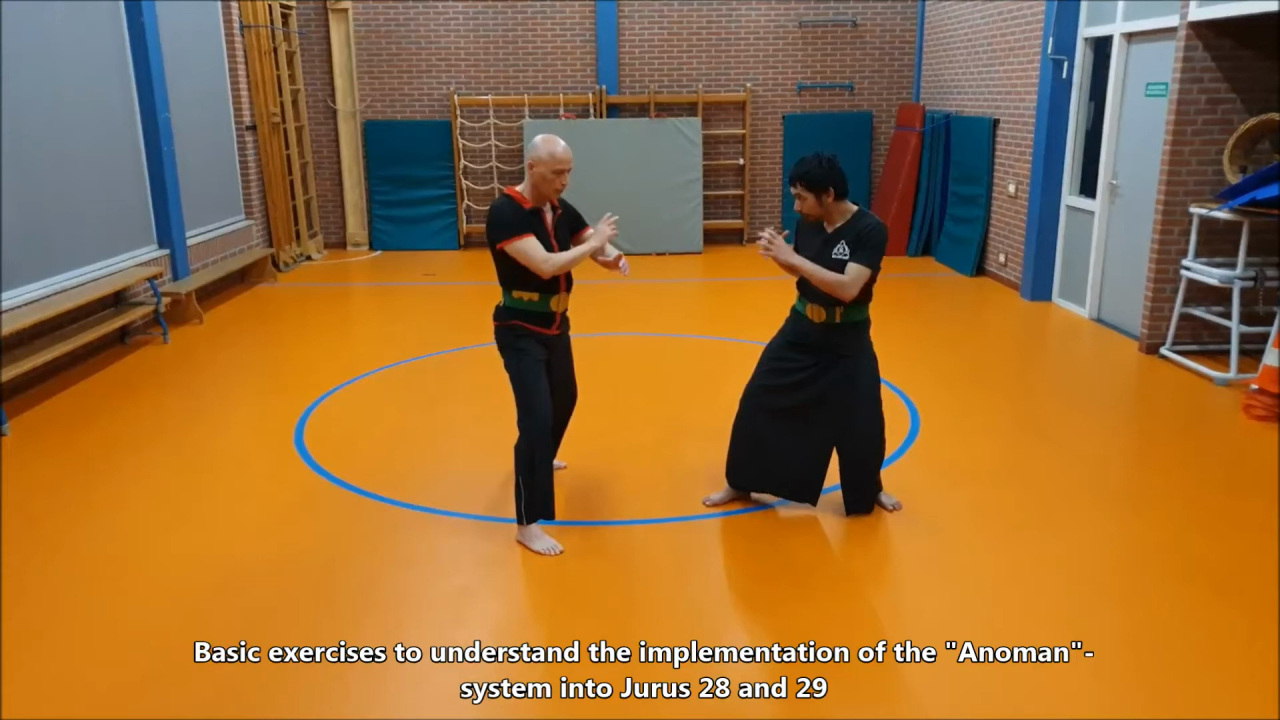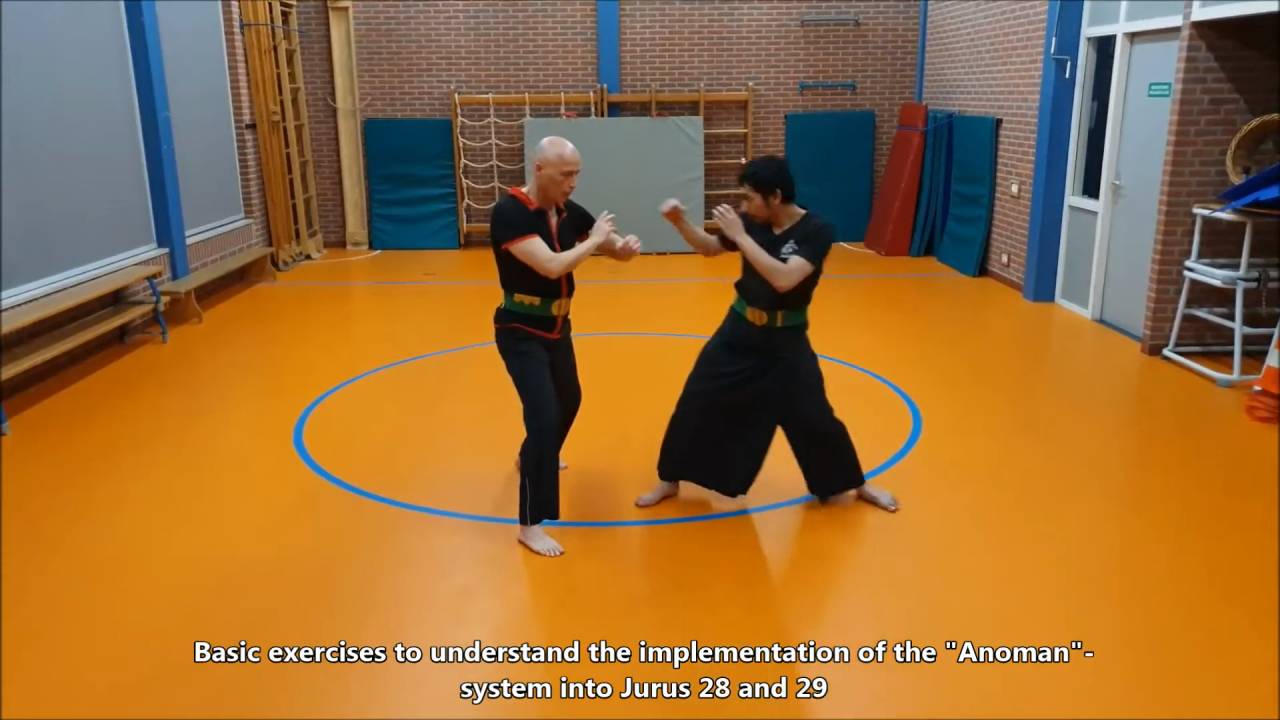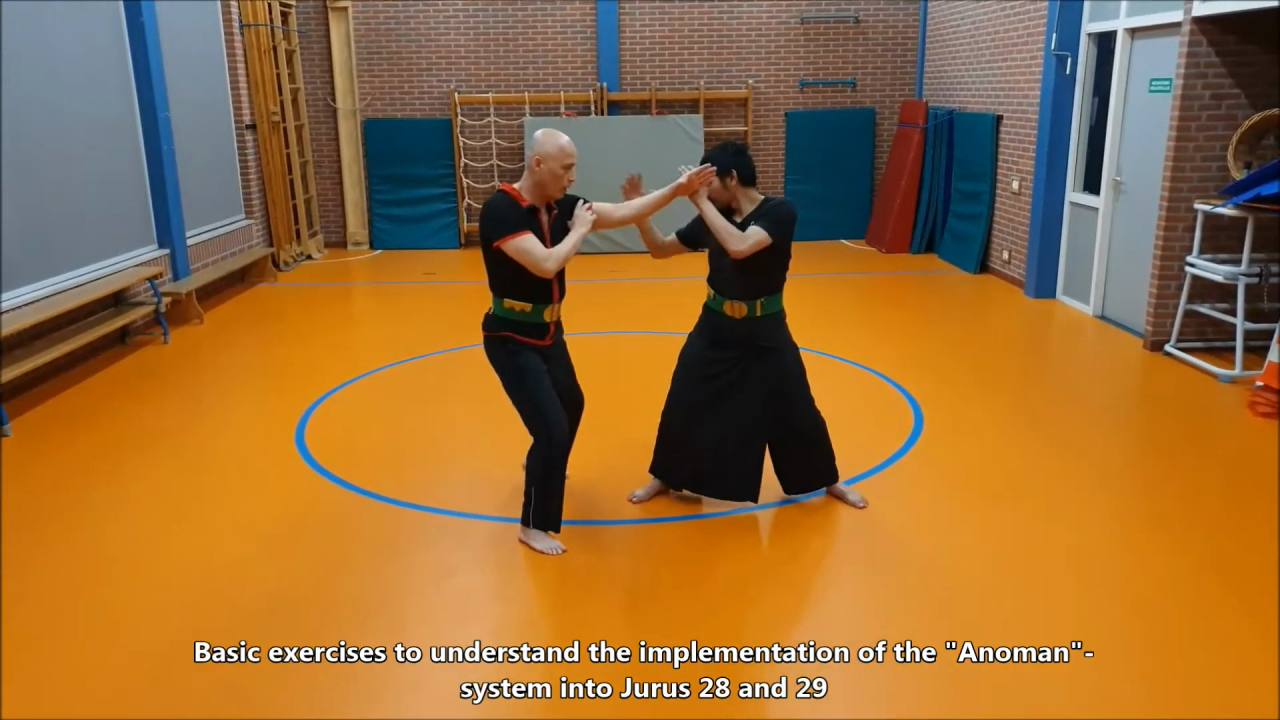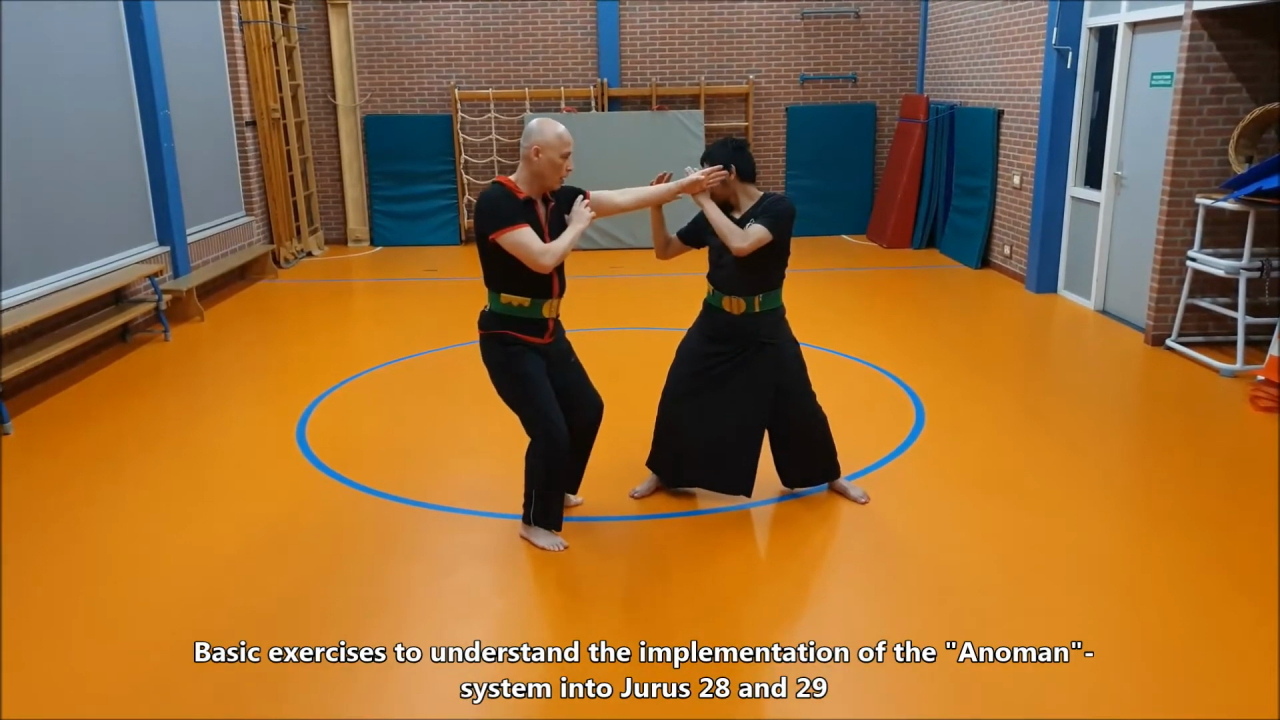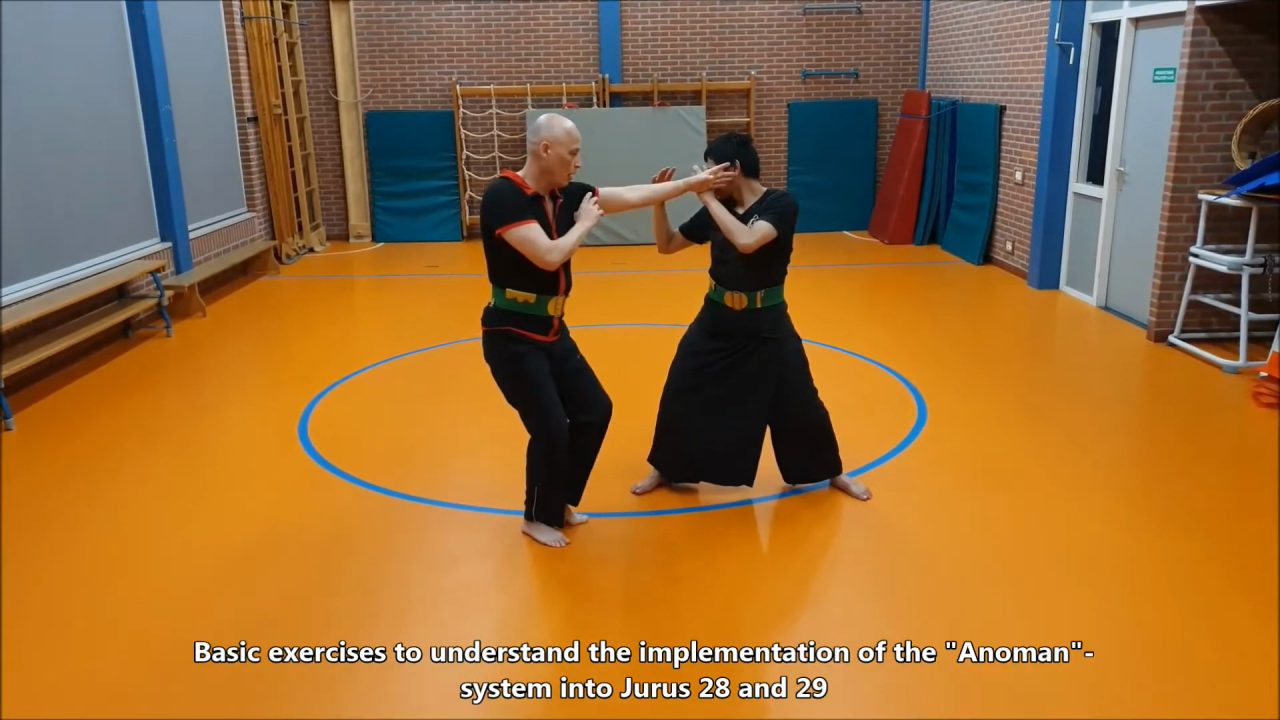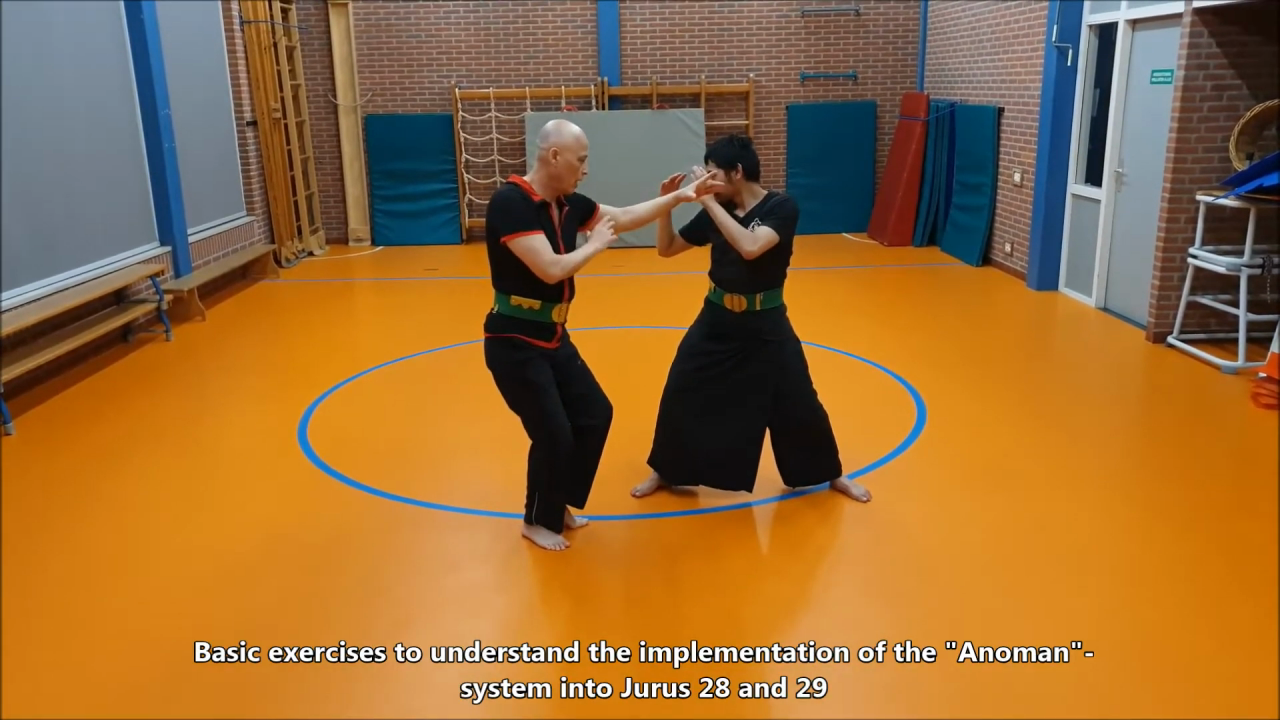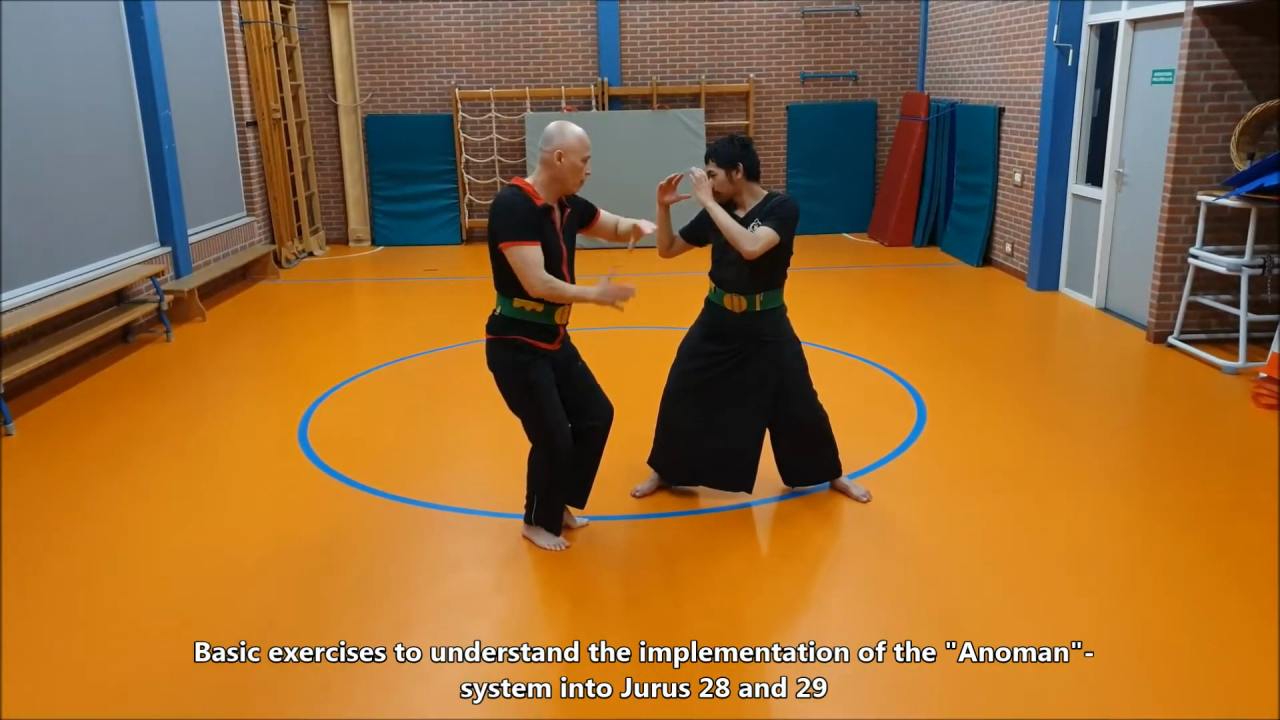
dt=0.5s
person 1, frame 1
left shoulder: (561, 209)
right shoulder: (505, 212)
left elbow: (597, 247)
right elbow: (545, 266)
left wrist: (615, 258)
right wrist: (594, 243)
left hip: (555, 325)
right hip: (520, 330)
left knee: (562, 400)
right knee: (536, 417)
left ankle: (538, 458)
right ankle: (528, 524)
person 1, frame 2
left shoulder: (569, 211)
right shoulder: (509, 213)
left elbow: (611, 245)
right elbow: (551, 265)
left wrist: (626, 245)
right wrist: (595, 239)
left hip: (556, 327)
right hip: (521, 332)
left knee: (567, 400)
right knee: (544, 415)
left ankle: (531, 458)
right ankle: (530, 524)
person 1, frame 3
left shoulder: (560, 205)
right shoulder: (501, 210)
left elbow: (622, 213)
right elbow: (545, 264)
left wrist: (676, 190)
right wrist: (579, 231)
left hip: (547, 333)
right hip: (511, 340)
left knee: (570, 407)
right knee: (552, 428)
left ankle: (539, 468)
right ankle: (534, 525)
person 1, frame 4
left shoulder: (557, 198)
right shoulder: (496, 202)
left elbow: (623, 199)
right elbow: (543, 259)
left wrist: (683, 186)
right wrist: (577, 225)
left hip: (548, 332)
right hip: (508, 339)
left knee: (586, 410)
right knee: (551, 430)
left ankle: (557, 489)
right ankle: (536, 521)
person 1, frame 5
left shoulder: (565, 195)
right shoulder: (503, 197)
left elbow: (630, 196)
right elbow: (548, 256)
left wrist: (692, 183)
right wrist: (584, 223)
left hip: (551, 330)
right hip: (512, 336)
left knee: (593, 411)
right knee: (550, 429)
left ankle: (559, 501)
right ankle: (538, 517)
person 1, frame 6
left shoulder: (568, 203)
right shoulder: (509, 203)
left elbow: (623, 217)
right elbow: (550, 268)
left wrist: (679, 196)
right wrist: (595, 245)
left hip: (553, 336)
right hip: (515, 341)
left knee: (595, 415)
right knee: (553, 434)
left ankle: (559, 505)
right ankle: (539, 521)
person 1, frame 7
left shoulder: (568, 205)
right shoulder: (512, 206)
left elbow: (613, 228)
right elbow: (536, 284)
left wrist: (635, 225)
right wrist: (596, 294)
left hip: (553, 338)
right hip: (516, 344)
left knee: (596, 416)
right knee: (553, 437)
left ankle: (559, 504)
right ankle: (538, 522)
person 2, frame 1
left shoulder: (869, 230)
right shoulder: (808, 222)
left elbow: (848, 289)
left wrist: (790, 255)
right wrist: (778, 254)
left hip: (847, 340)
right hip: (800, 329)
left knee: (862, 422)
right knee: (757, 403)
left ankle: (869, 489)
right ankle: (740, 485)
person 2, frame 2
left shoulder: (817, 232)
right shoulder: (751, 221)
left elbow: (785, 280)
right elbow: (709, 248)
left wrist: (742, 236)
right wrist: (680, 222)
left hip: (786, 340)
right hip: (739, 331)
left knee: (814, 418)
right knee: (696, 405)
left ankle: (854, 484)
right ankle: (669, 480)
person 2, frame 3
left shoulder: (780, 212)
right shoulder: (713, 216)
left elbow: (740, 246)
right elbow: (658, 248)
left wrist: (702, 203)
left hip: (765, 331)
right hip: (715, 328)
left knee: (797, 412)
right knee: (683, 406)
left ankle: (830, 481)
right ankle: (665, 478)
person 2, frame 4
left shoulder: (778, 208)
right shoulder: (714, 214)
left elbow: (741, 244)
right elbow: (664, 250)
left wrist: (704, 201)
right wrist: (657, 204)
left hip: (764, 327)
right hip: (714, 324)
left knee: (798, 406)
right knee: (678, 400)
left ankle: (831, 476)
right ankle: (663, 473)
person 2, frame 5
left shoulder: (781, 204)
right shoulder: (717, 208)
left elbow: (747, 241)
right elbow: (666, 244)
left wrist: (708, 198)
right wrist: (659, 200)
left hip: (766, 322)
right hip: (716, 319)
left knee: (800, 403)
right knee: (680, 395)
left ankle: (833, 472)
right ankle: (664, 469)
person 2, frame 6
left shoulder: (782, 208)
right shoulder: (717, 211)
left elbow: (750, 247)
right elbow: (667, 248)
left wrist: (709, 202)
left hip: (765, 325)
right hip: (715, 321)
left knee: (799, 405)
right knee: (679, 397)
left ankle: (832, 475)
right ankle: (664, 472)
person 2, frame 7
left shoulder: (783, 208)
right shoulder: (718, 211)
left elbow: (751, 247)
right elbow: (668, 249)
left wrist: (708, 201)
right wrist: (663, 207)
left hip: (766, 325)
right hip: (716, 321)
left knee: (799, 406)
right knee: (679, 398)
left ankle: (833, 475)
right ankle: (664, 472)
